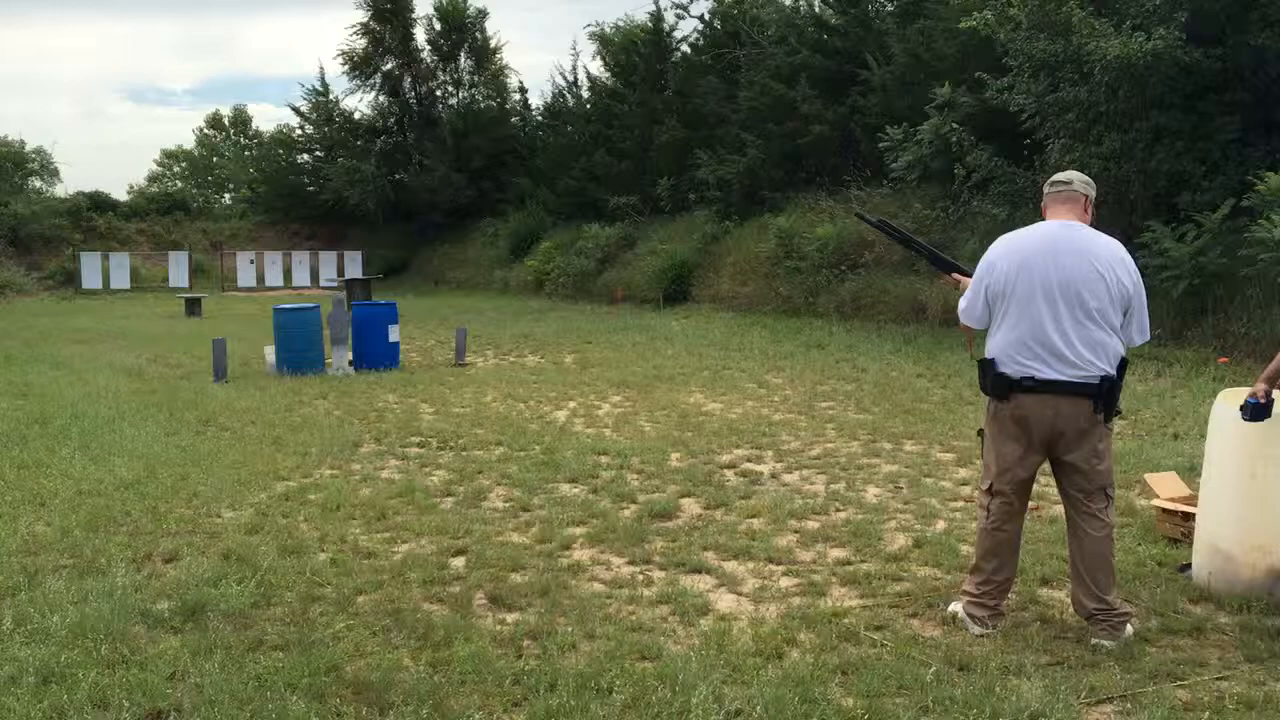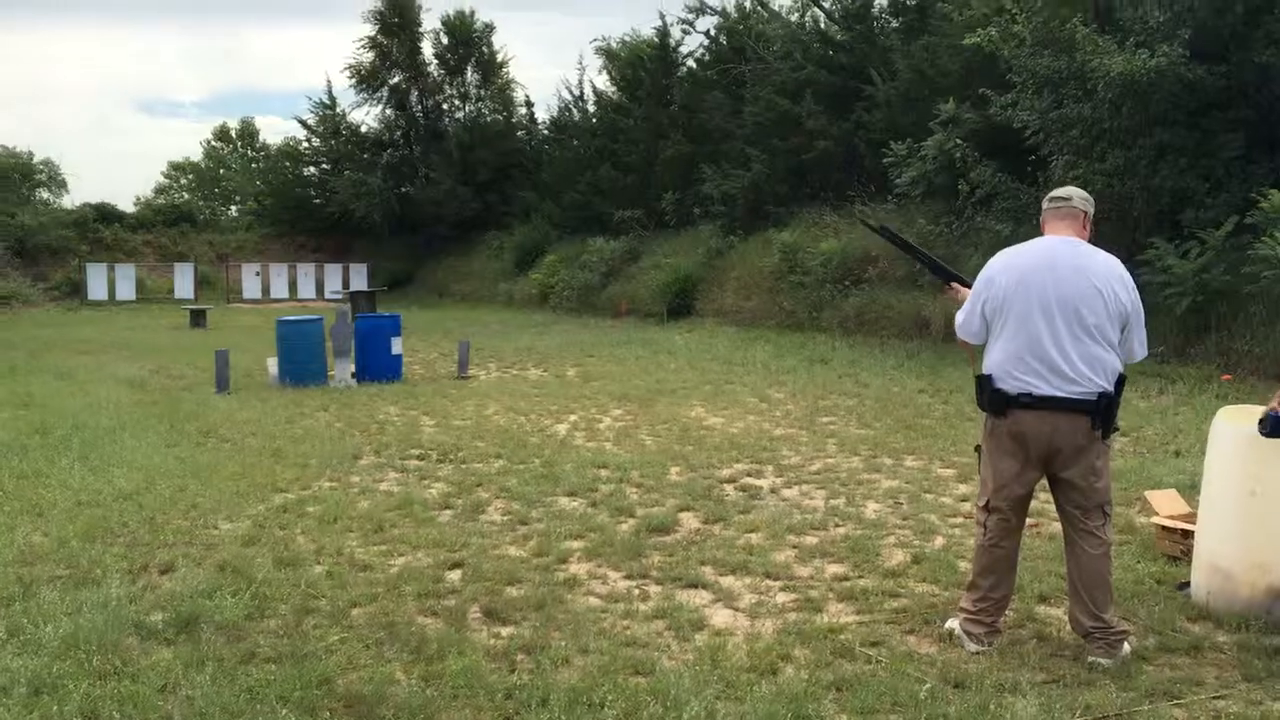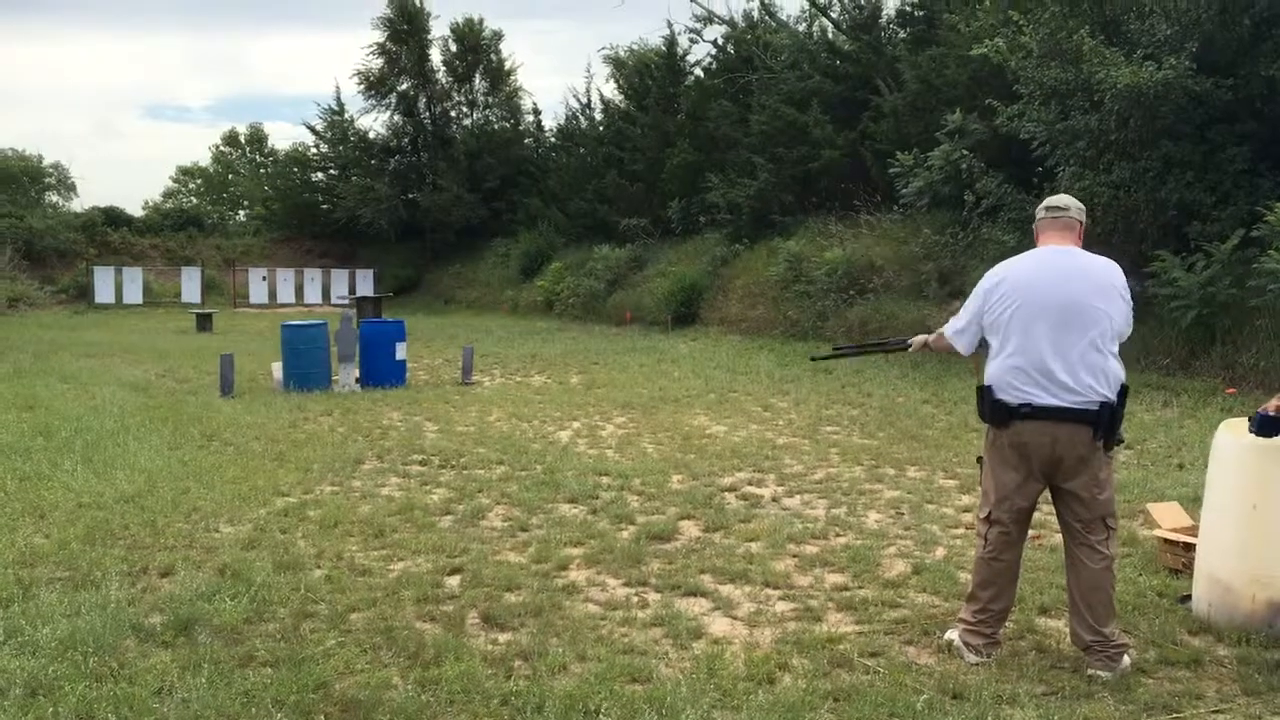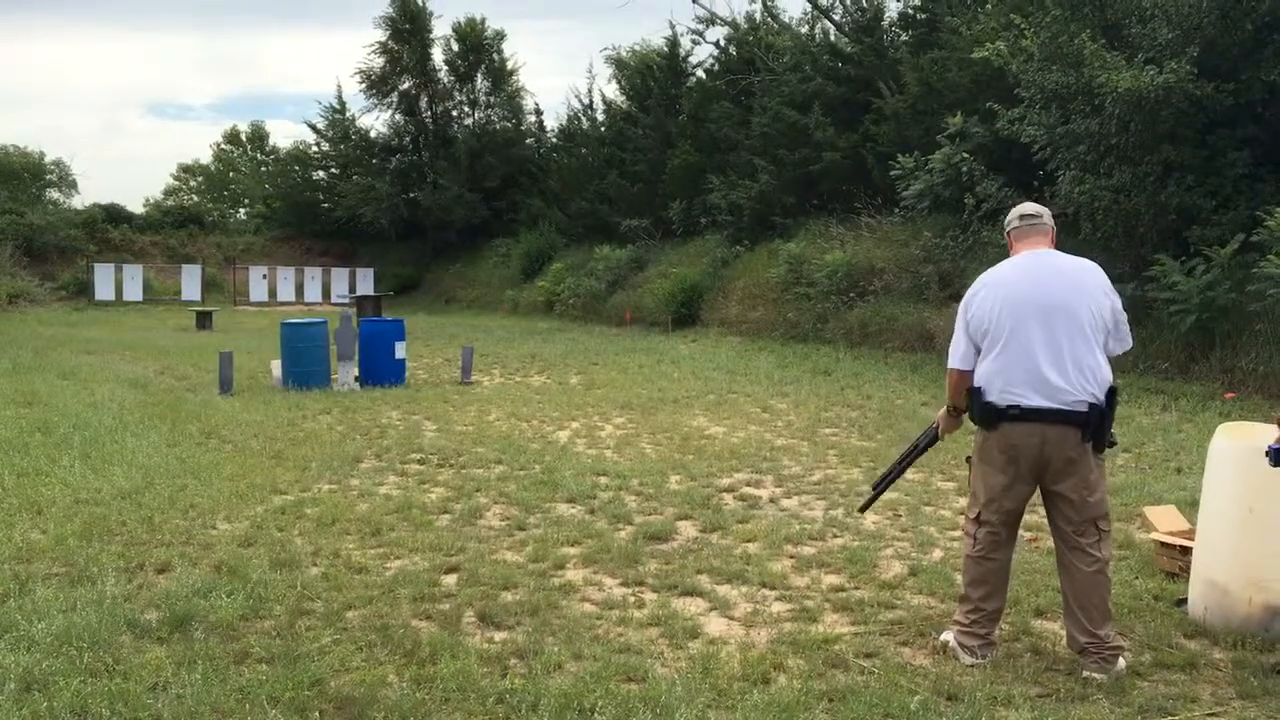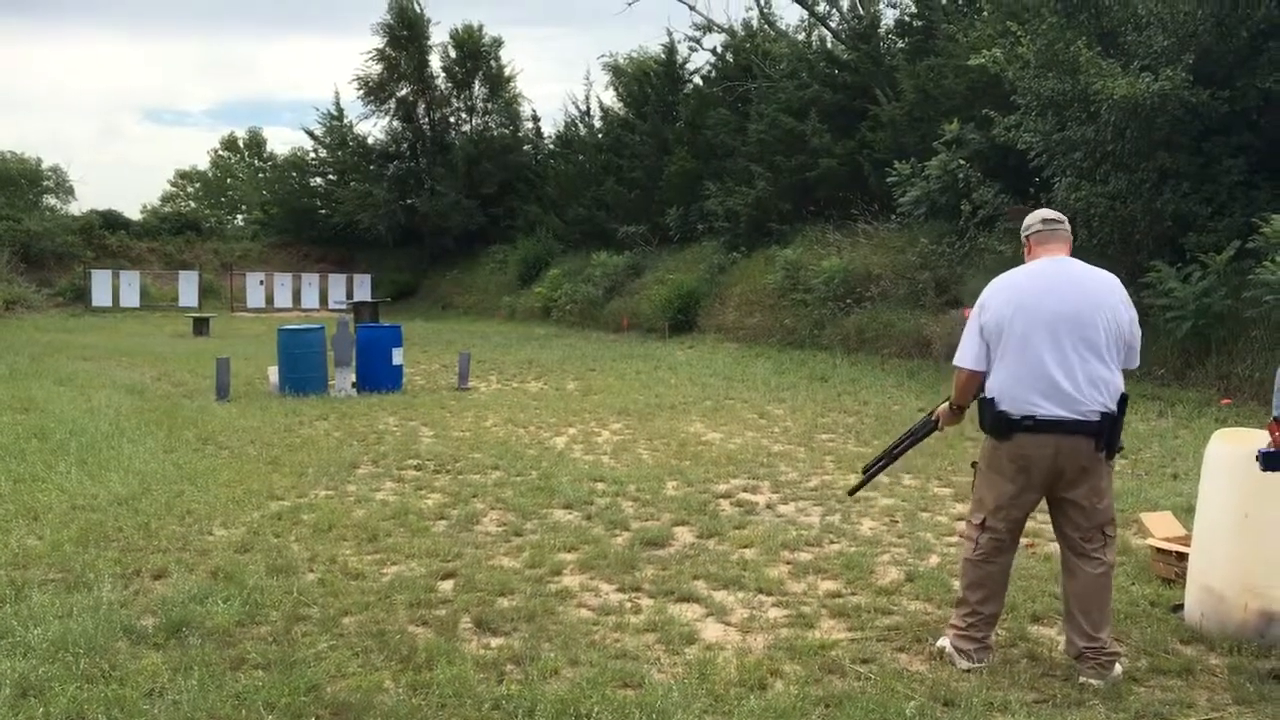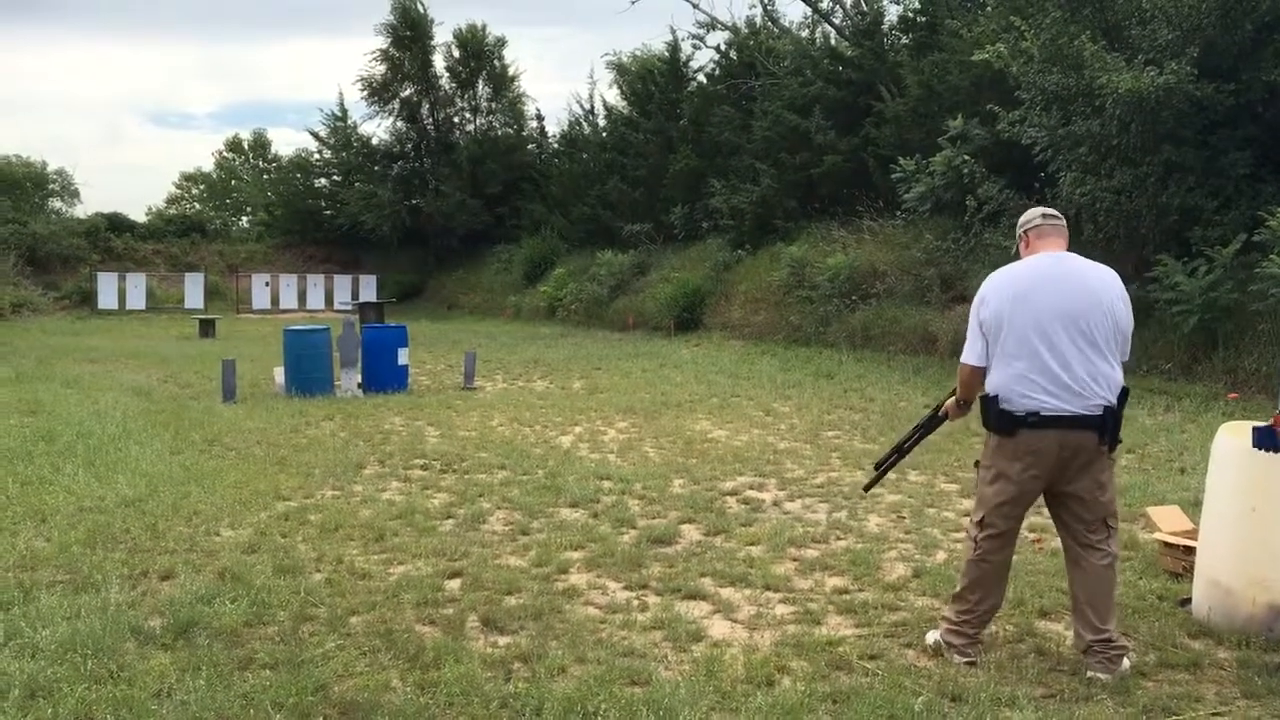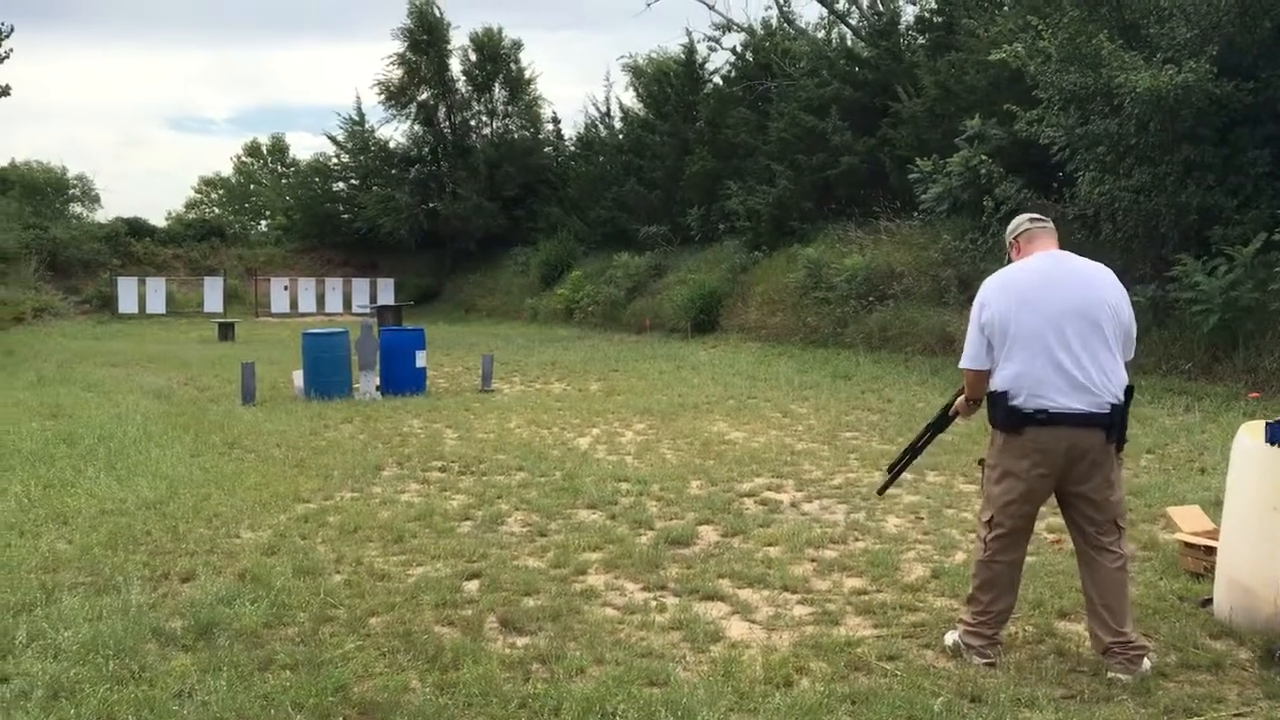
dt=0.4s
person 1, frame 1
left shoulder: (1006, 248)
right shoulder: (1114, 254)
left elbow: (971, 319)
right elbow: (1134, 336)
left wrist: (968, 289)
left hip: (1015, 399)
right hip: (1085, 403)
left knee: (1000, 505)
right knee: (1092, 511)
left ankle: (982, 608)
right ankle: (1105, 619)
person 1, frame 2
left shoulder: (1004, 263)
right shoulder: (1111, 270)
left elbow: (969, 334)
right elbow: (1133, 351)
left wrist: (966, 301)
left hip: (1013, 415)
right hip: (1084, 420)
left knee: (997, 522)
right knee: (1089, 528)
left ankle: (978, 625)
right ankle: (1102, 637)
person 1, frame 3
left shoulder: (1004, 275)
right shoulder: (1110, 274)
left elbow: (959, 341)
left wrist: (928, 341)
left hip: (1015, 427)
right hip: (1086, 428)
left knee: (999, 533)
right knee: (1092, 539)
left ankle: (978, 636)
right ankle: (1102, 650)
person 1, frame 4
left shoulder: (986, 285)
right shoulder: (1091, 275)
left elbow: (961, 368)
right elbow: (1117, 345)
left wrist: (952, 411)
left hip: (1005, 429)
right hip: (1076, 430)
left knee: (988, 534)
right knee: (1085, 542)
left ankle: (973, 638)
right ankle: (1098, 652)
person 1, frame 5
left shoulder: (1002, 287)
right shoulder: (1110, 287)
left elbow: (970, 368)
right elbow: (1128, 361)
left wrist: (955, 408)
left hip: (1015, 437)
right hip: (1086, 439)
left knee: (986, 541)
right knee: (1089, 549)
left ankle: (969, 645)
right ankle: (1095, 658)
person 1, frame 6
left shoulder: (1000, 283)
right shoulder: (1107, 280)
left elbow: (974, 366)
right elbow: (1119, 354)
left wrist: (962, 401)
left hip: (1018, 432)
right hip: (1089, 432)
left knee: (990, 537)
right knee: (1093, 542)
left ankle: (960, 637)
right ankle: (1102, 652)
person 1, frame 7
left shoulder: (998, 285)
right shoulder: (1105, 279)
left elbow: (976, 369)
right elbow: (1125, 353)
left wrist: (970, 401)
left hip: (1024, 432)
right hip: (1096, 431)
left knee: (1000, 537)
right knee: (1103, 541)
left ankle: (979, 638)
right ankle: (1122, 651)
